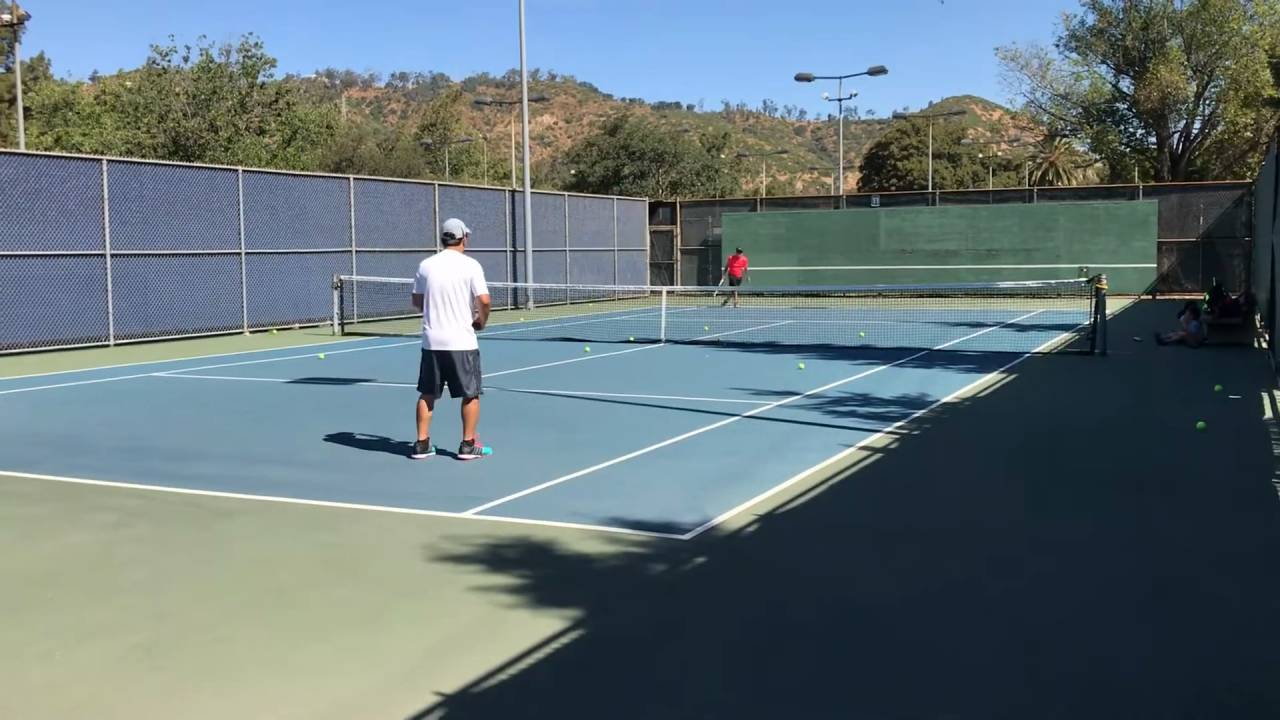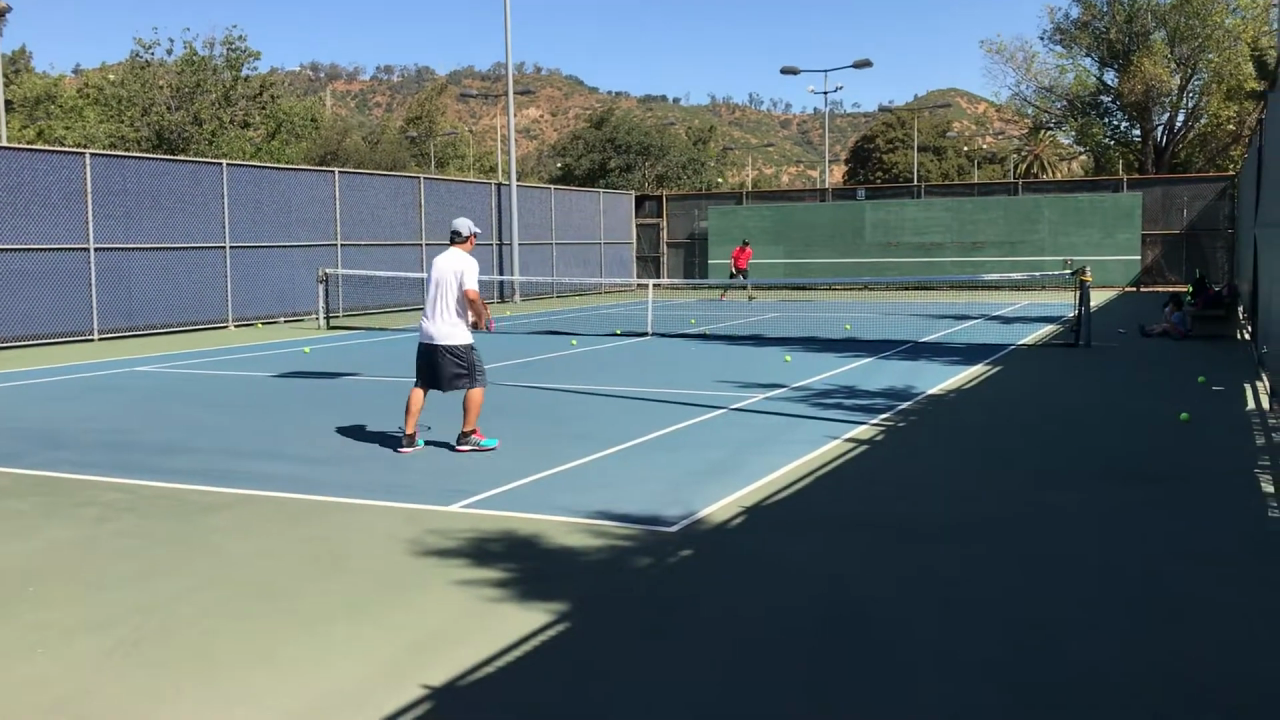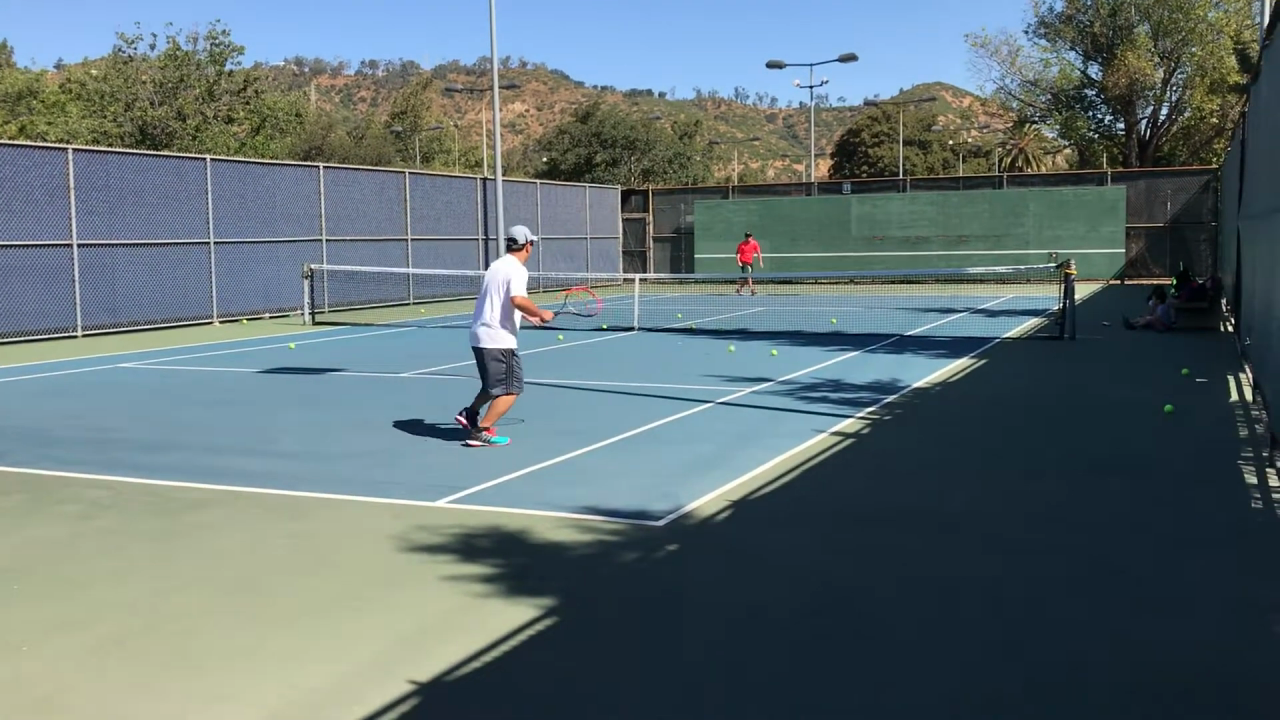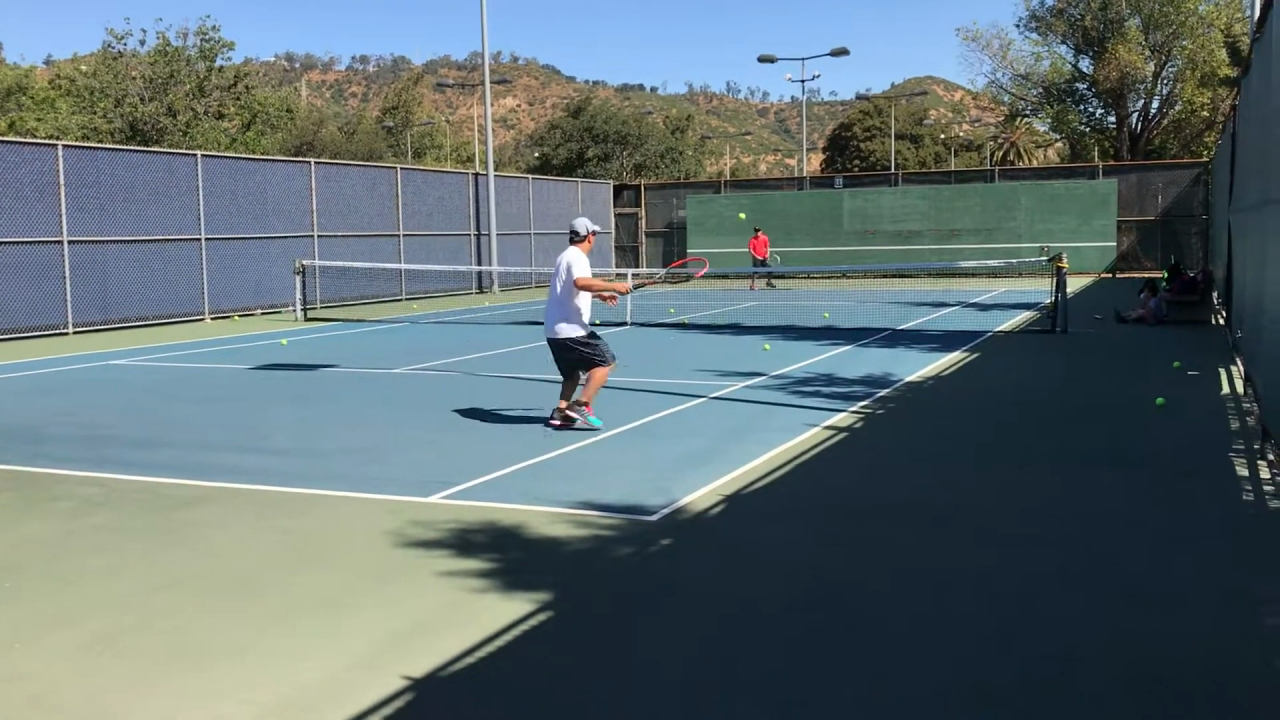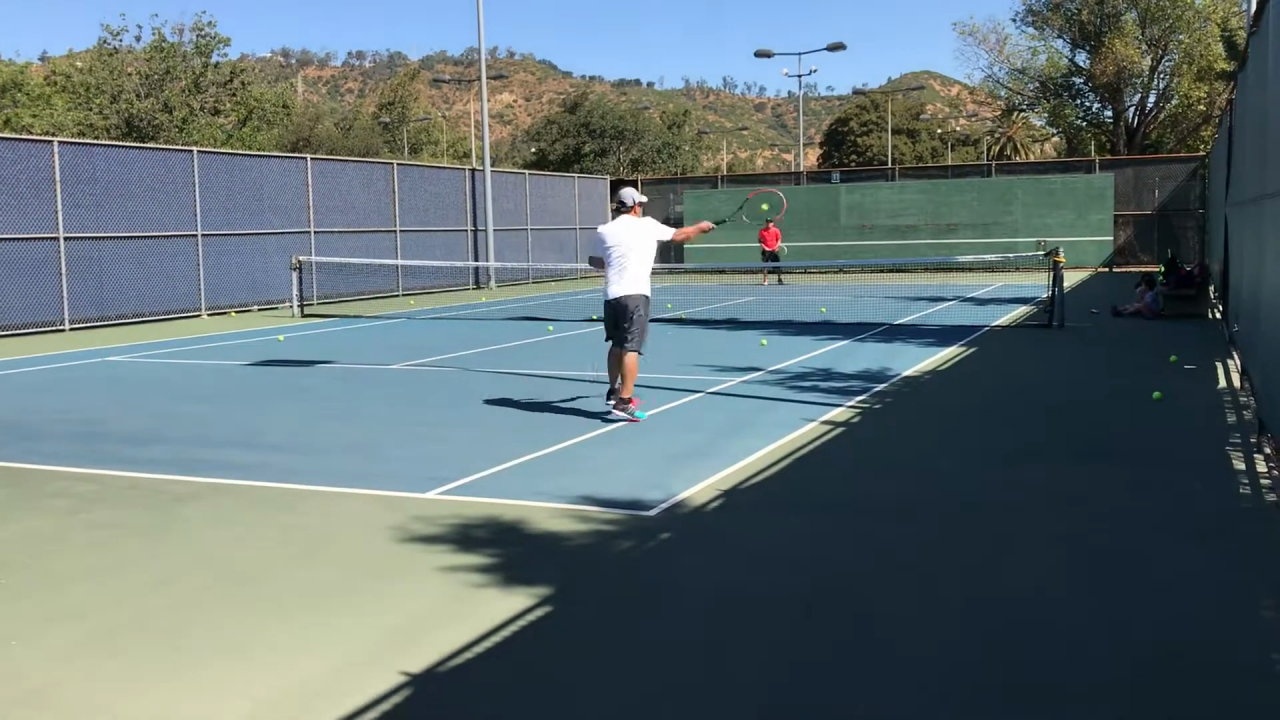
dt=0.4s
person 1, frame 1
left shoulder: (425, 265)
right shoulder: (470, 265)
left elbow: (417, 300)
right elbow: (484, 301)
right wrist: (482, 320)
left hip: (432, 340)
right hip: (461, 341)
left knee: (428, 394)
right knee: (471, 393)
left ankle: (422, 444)
right ankle: (468, 444)
person 1, frame 2
left shoulder: (438, 261)
right shoulder: (468, 262)
right elbow: (471, 295)
right wrist: (481, 316)
left hip: (428, 334)
right hip: (455, 336)
left knee: (421, 385)
right knee: (476, 383)
left ankle: (408, 438)
right ankle: (467, 435)
person 1, frame 3
left shoulder: (496, 265)
right shoulder: (517, 269)
right elbow: (518, 301)
left wrist: (523, 314)
right wrist: (540, 312)
left hip: (481, 334)
right hip: (497, 339)
left knee: (501, 383)
right knee: (509, 391)
left ankle: (470, 413)
right ankle: (480, 432)
person 1, frame 4
left shoulder: (565, 256)
right shoulder: (577, 258)
right elbow: (580, 283)
left wrist: (599, 294)
right wrist: (612, 287)
left hip: (553, 329)
right hip: (571, 328)
left knee: (573, 371)
right knee: (606, 363)
left ankle: (560, 413)
right ankle: (581, 405)
person 1, frame 5
left shoulder: (603, 231)
right shoulder: (646, 224)
left elbow: (594, 261)
right elbow: (678, 236)
right wrist: (700, 227)
left hip: (612, 296)
right hip: (634, 295)
left knee: (617, 344)
right knee: (631, 348)
left ankle: (614, 392)
right ankle: (624, 402)
